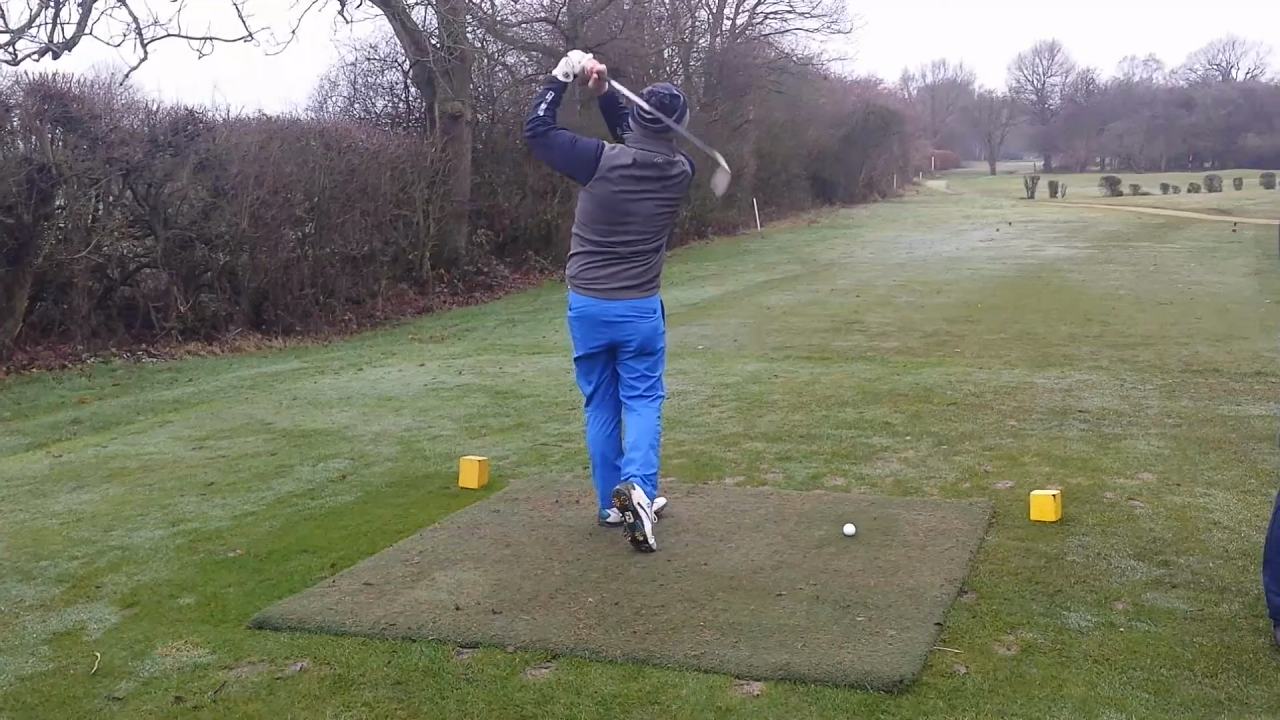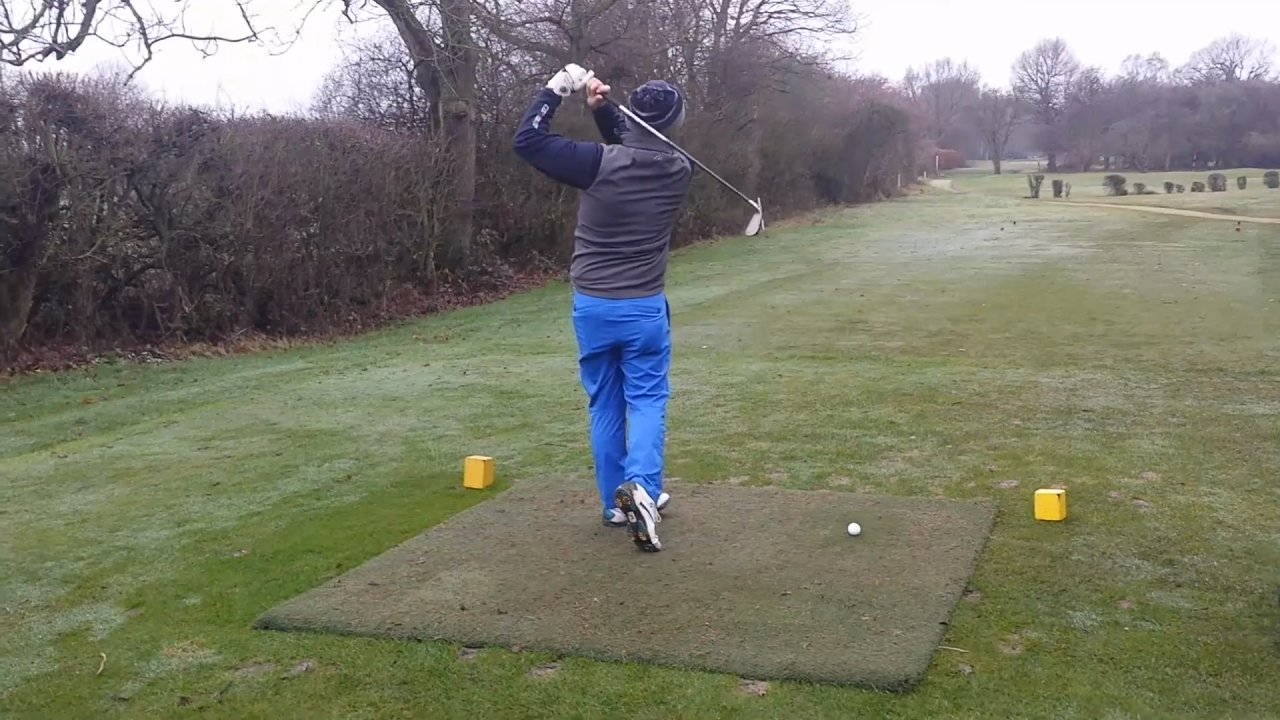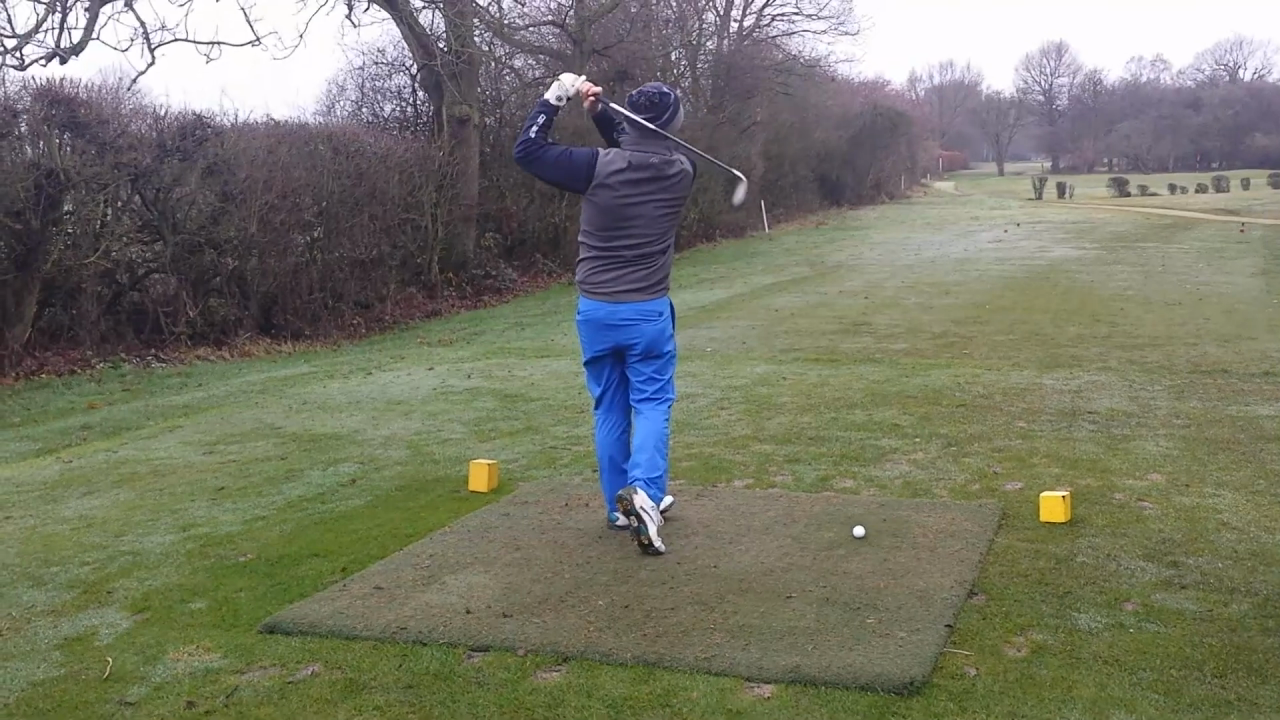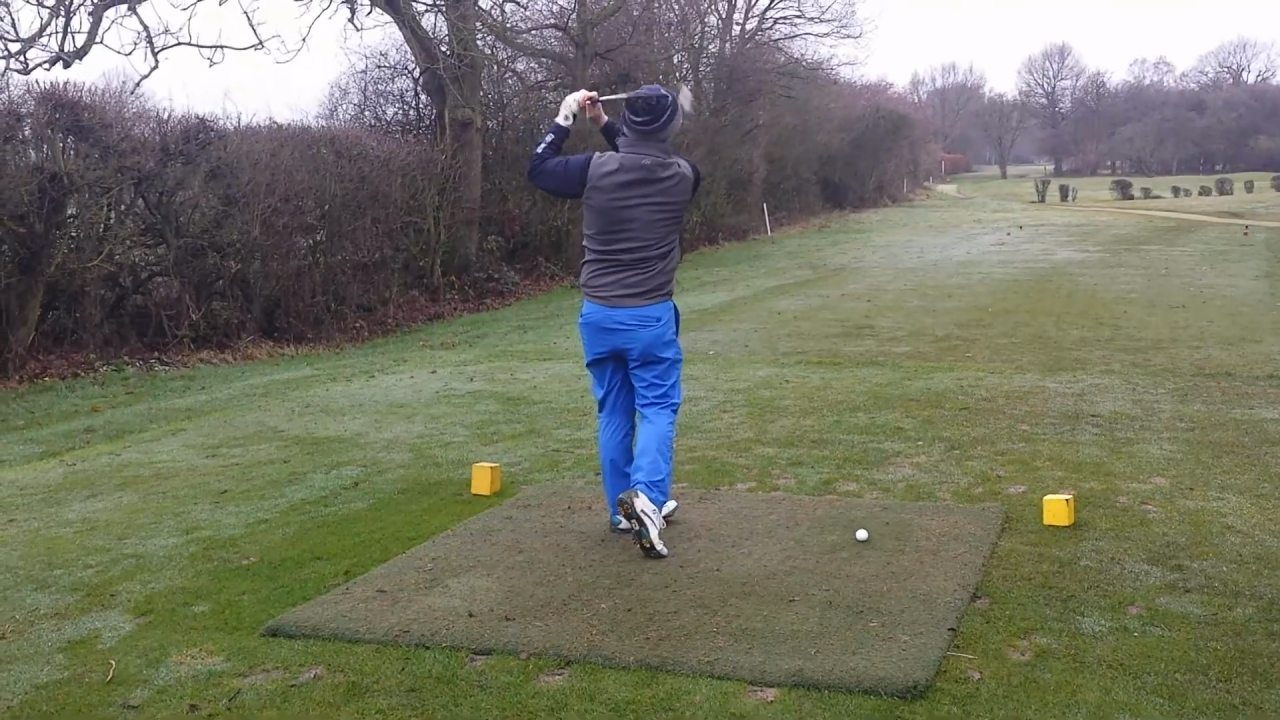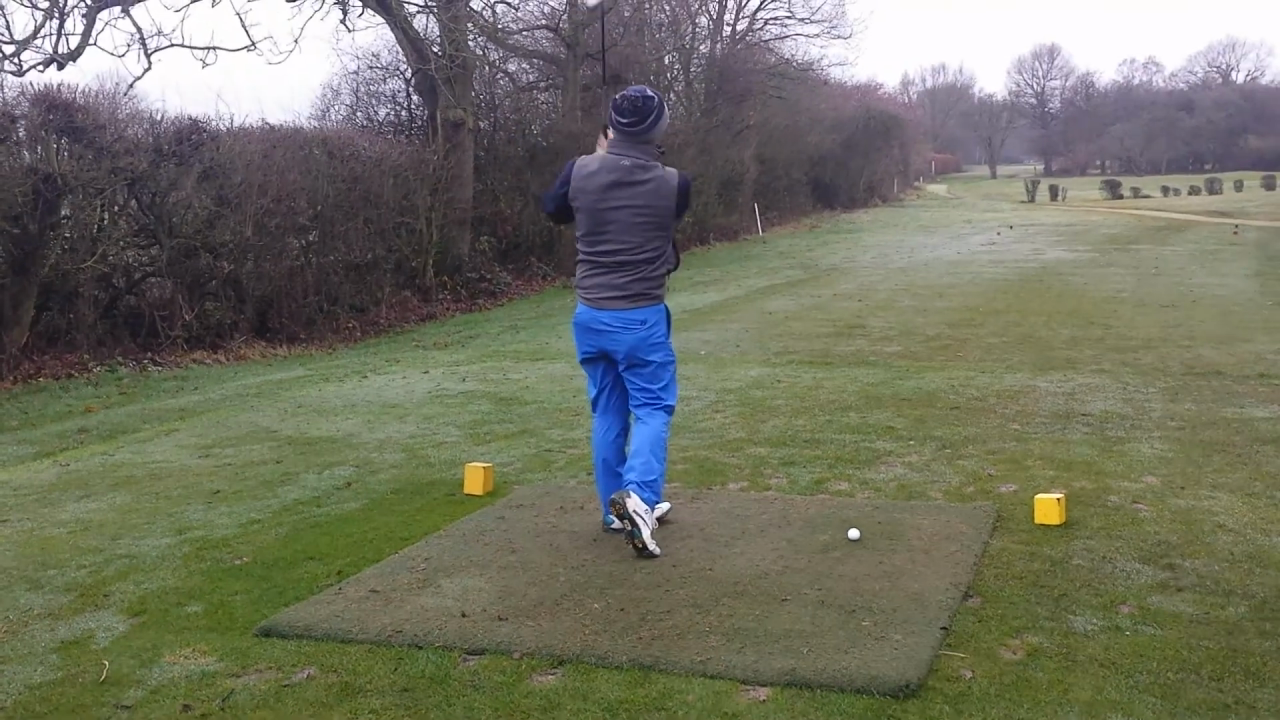
dt=0.2s
person 1, frame 1
left shoulder: (602, 161)
right shoulder: (680, 171)
left elbow: (535, 130)
right elbow: (636, 146)
left wrist: (562, 73)
right wrist: (606, 93)
left hip: (587, 305)
right hip: (639, 309)
left knee: (601, 404)
right knee: (643, 400)
left ankle: (611, 503)
right ankle: (639, 489)
person 1, frame 2
left shoulder: (601, 163)
right shoulder: (679, 169)
left elbow: (527, 141)
left wrist: (558, 85)
right wrist: (602, 107)
left hip: (592, 306)
right hip: (645, 308)
left knee: (604, 405)
right knee: (647, 401)
left ankle: (615, 503)
right ankle: (641, 487)
person 1, frame 3
left shoulder: (598, 166)
right shoulder: (682, 171)
left elbow: (527, 152)
left wrist: (555, 96)
right wrist: (598, 110)
left hip: (596, 310)
right hip: (649, 311)
left knee: (609, 408)
right knee: (653, 404)
left ankle: (621, 504)
right ankle: (645, 492)
person 1, frame 4
left shoulder: (594, 168)
right shoulder: (685, 177)
left elbow: (538, 172)
left wrist: (565, 116)
right wrist: (609, 128)
left hip: (598, 313)
right hip: (650, 314)
left knee: (613, 411)
right knee: (658, 408)
left ankle: (621, 507)
right ankle: (646, 495)
person 1, frame 5
left shoulder: (580, 172)
right shoulder: (672, 183)
left elbow: (553, 211)
left hip: (590, 315)
right hip: (640, 317)
left knee: (608, 412)
right knee: (653, 408)
left ankle: (616, 506)
right ankle: (639, 496)
